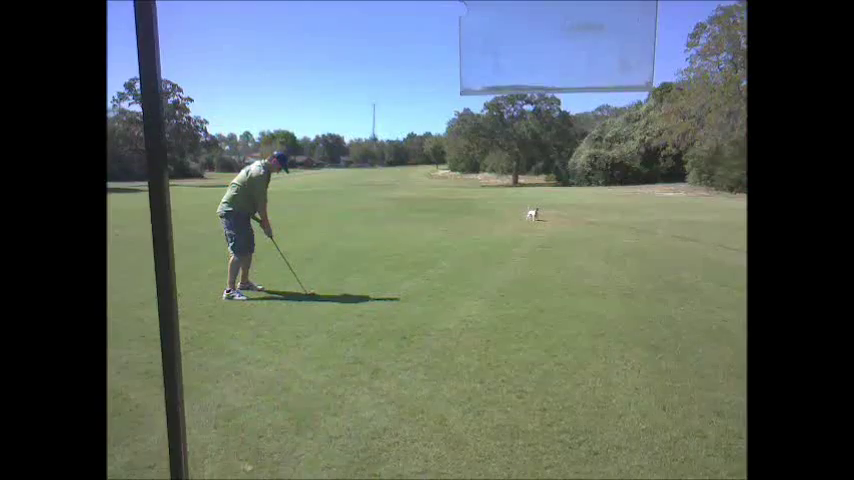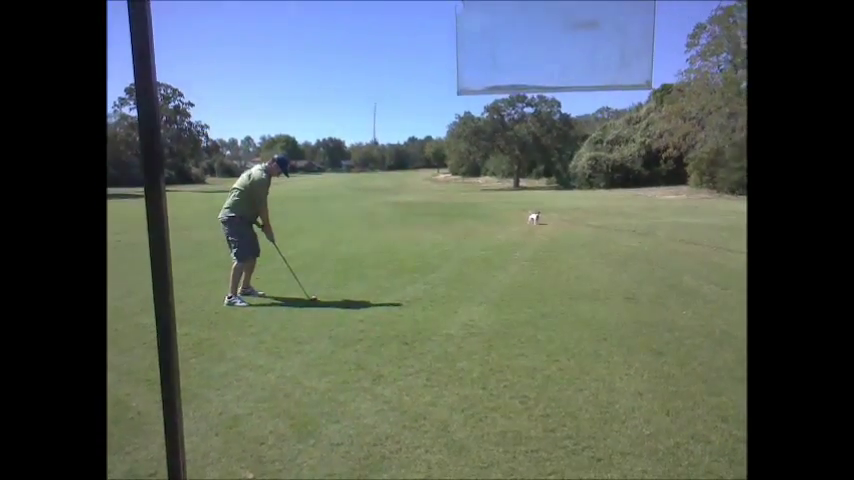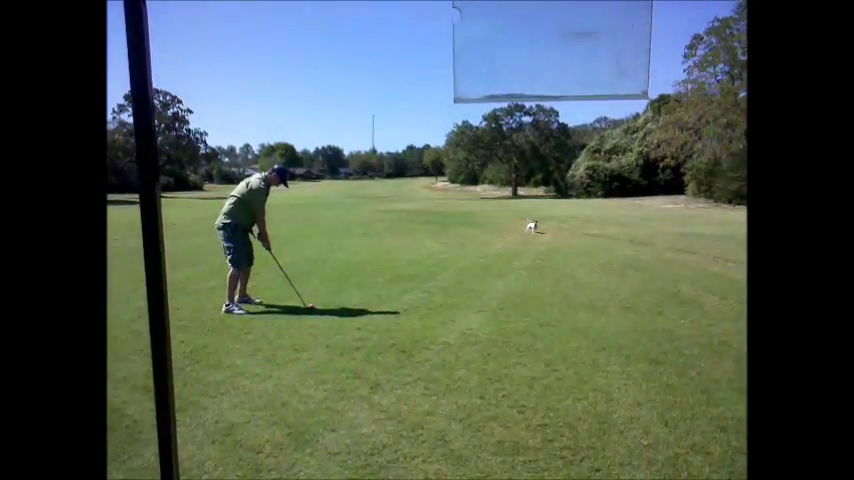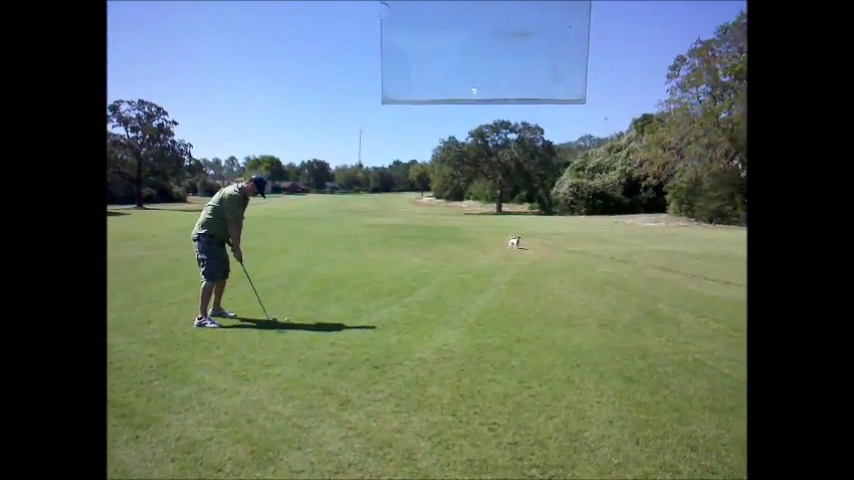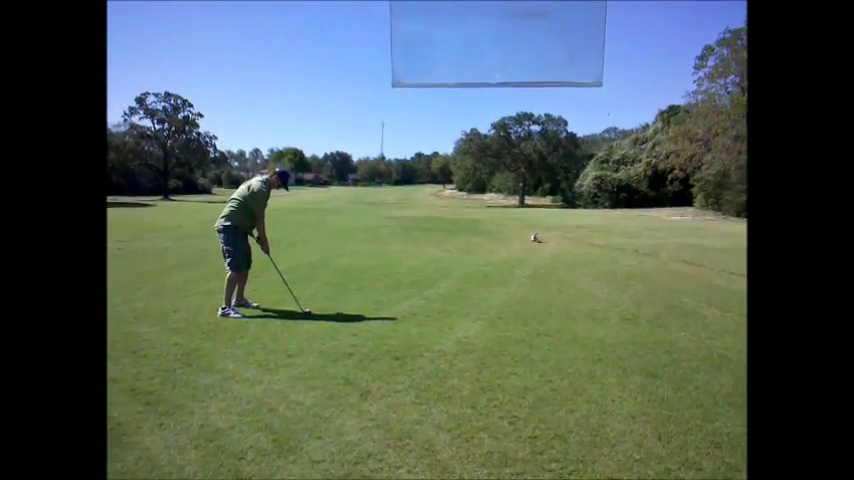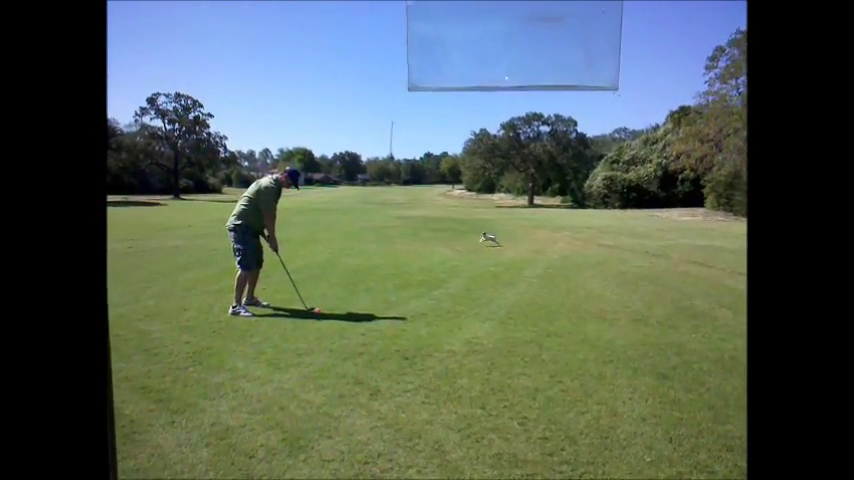
dt=0.7s
person 1, frame 1
left shoulder: (260, 168)
right shoulder: (260, 173)
left elbow: (259, 200)
right elbow: (260, 202)
left wrist: (263, 221)
right wrist: (266, 224)
left hip: (239, 212)
right hip: (232, 212)
left knee: (248, 249)
right knee: (238, 251)
left ankle: (244, 282)
right ankle: (230, 290)
person 1, frame 2
left shoulder: (259, 172)
right shoulder: (261, 177)
left elbow: (259, 204)
right elbow: (262, 206)
left wrist: (264, 225)
right wrist: (268, 228)
left hip: (241, 217)
right hip: (234, 218)
left knee: (252, 253)
right knee: (242, 257)
left ankle: (245, 287)
right ankle: (231, 296)
person 1, frame 3
left shoulder: (260, 182)
right shoulder: (258, 186)
left elbow: (258, 213)
right elbow: (259, 215)
left wrist: (261, 233)
right wrist: (265, 237)
left hip: (238, 225)
right hip: (230, 225)
left knee: (247, 262)
right knee: (237, 264)
left ankle: (241, 295)
right ankle: (229, 304)
person 1, frame 4
left shoulder: (243, 197)
right shoulder: (232, 194)
left elbow: (238, 223)
right elbow: (231, 223)
left wrist: (236, 245)
right wrist: (237, 248)
left hip: (217, 237)
right hip: (205, 236)
left knee: (222, 274)
right knee: (210, 277)
left ankle: (216, 308)
right ankle: (201, 317)
person 1, frame 5
left shoulder: (259, 183)
right shoulder: (260, 188)
left elbow: (257, 216)
right elbow: (259, 218)
left wrist: (260, 236)
right wrist: (264, 240)
left hip: (237, 228)
right hip: (230, 227)
left knee: (245, 265)
right knee: (235, 267)
left ankle: (239, 299)
right ankle: (225, 307)
person 1, frame 6
left shoulder: (275, 186)
right shoulder: (268, 186)
left elbow: (272, 214)
right elbow: (267, 215)
left wrist: (270, 235)
right wrist: (272, 238)
left hip: (251, 228)
right hip: (241, 227)
left knee: (256, 264)
right knee: (246, 266)
left ankle: (249, 298)
right ankle: (236, 306)
